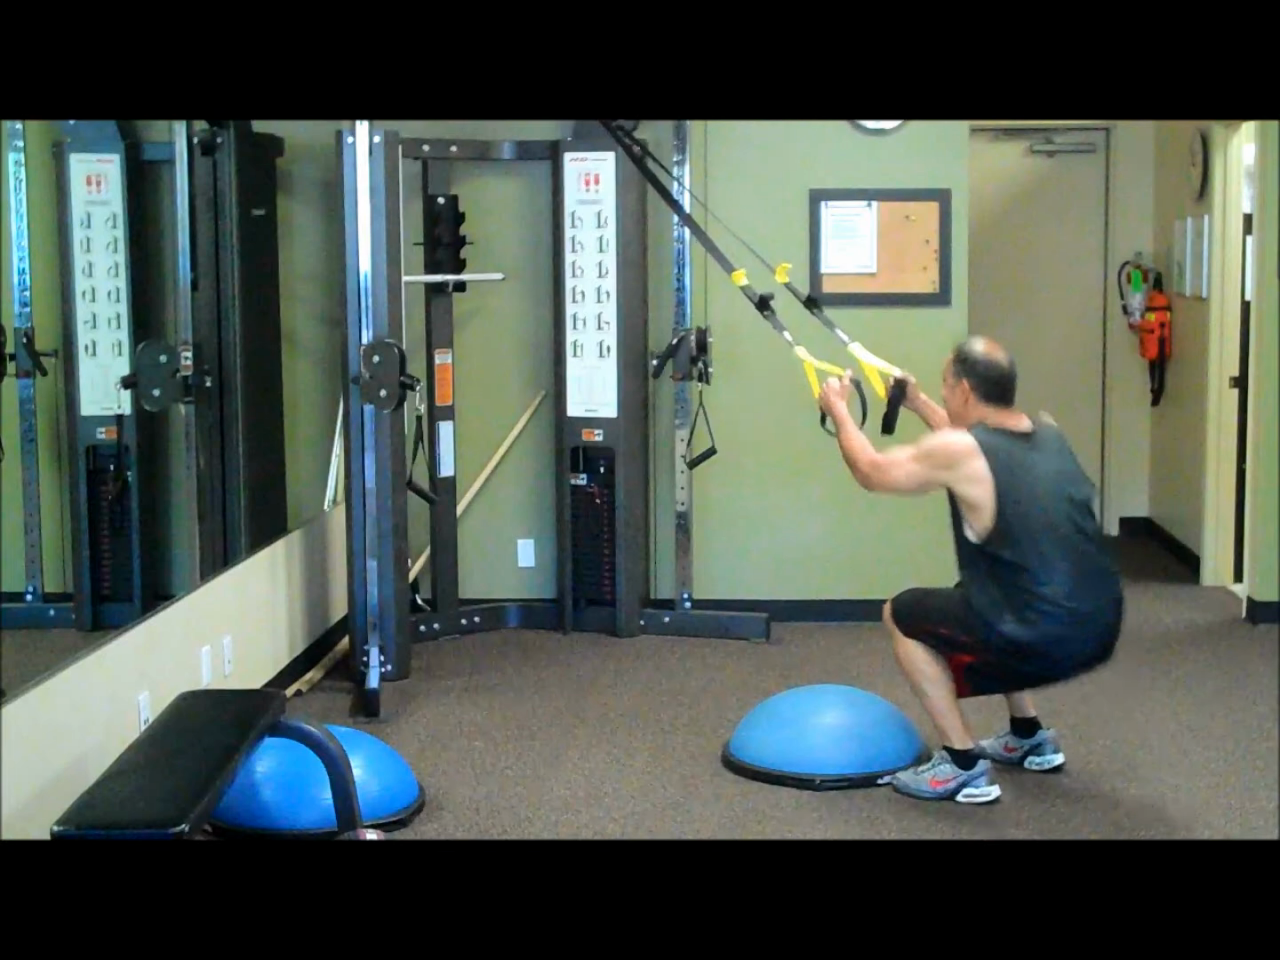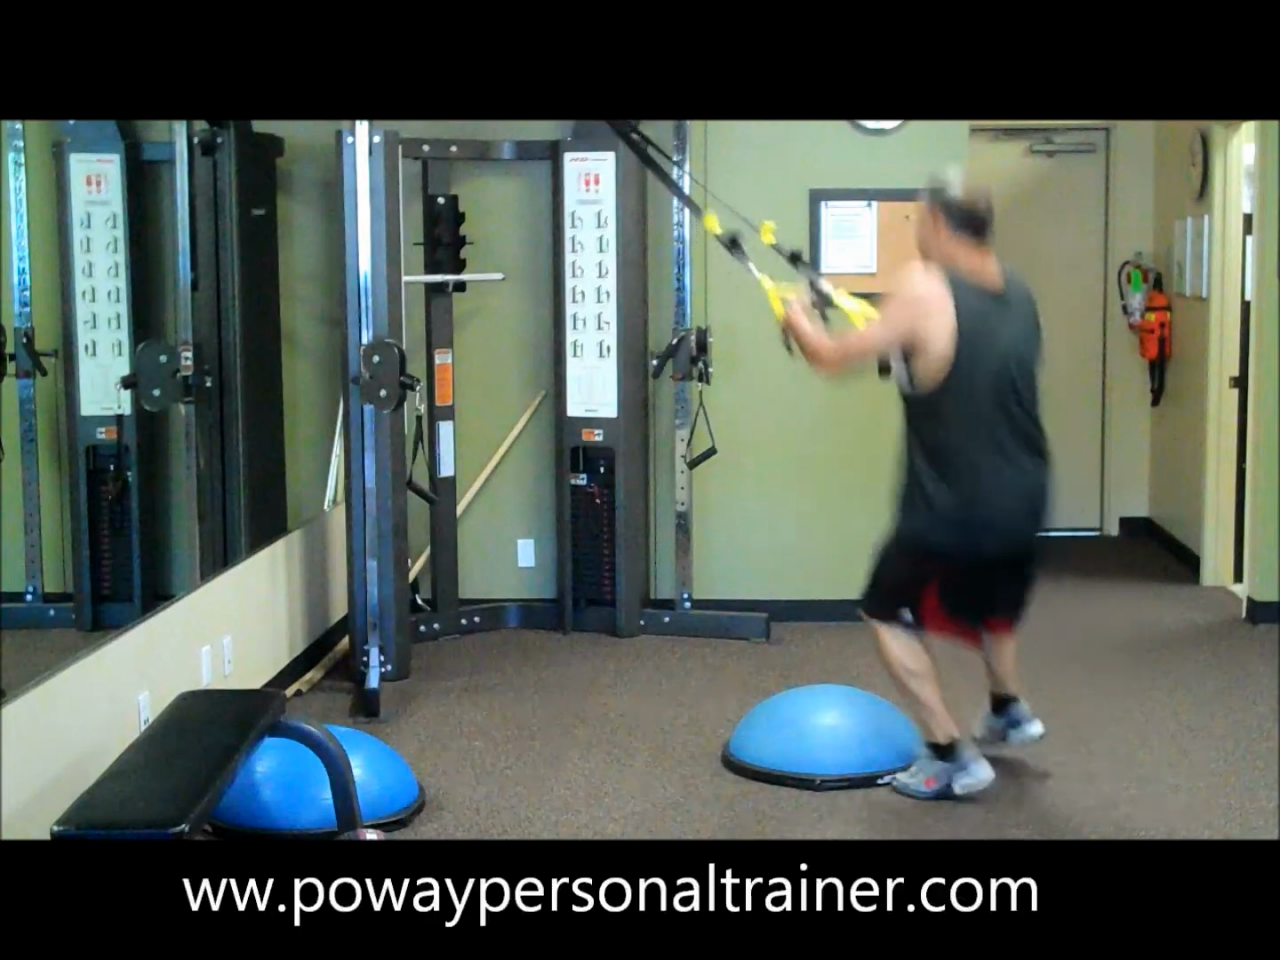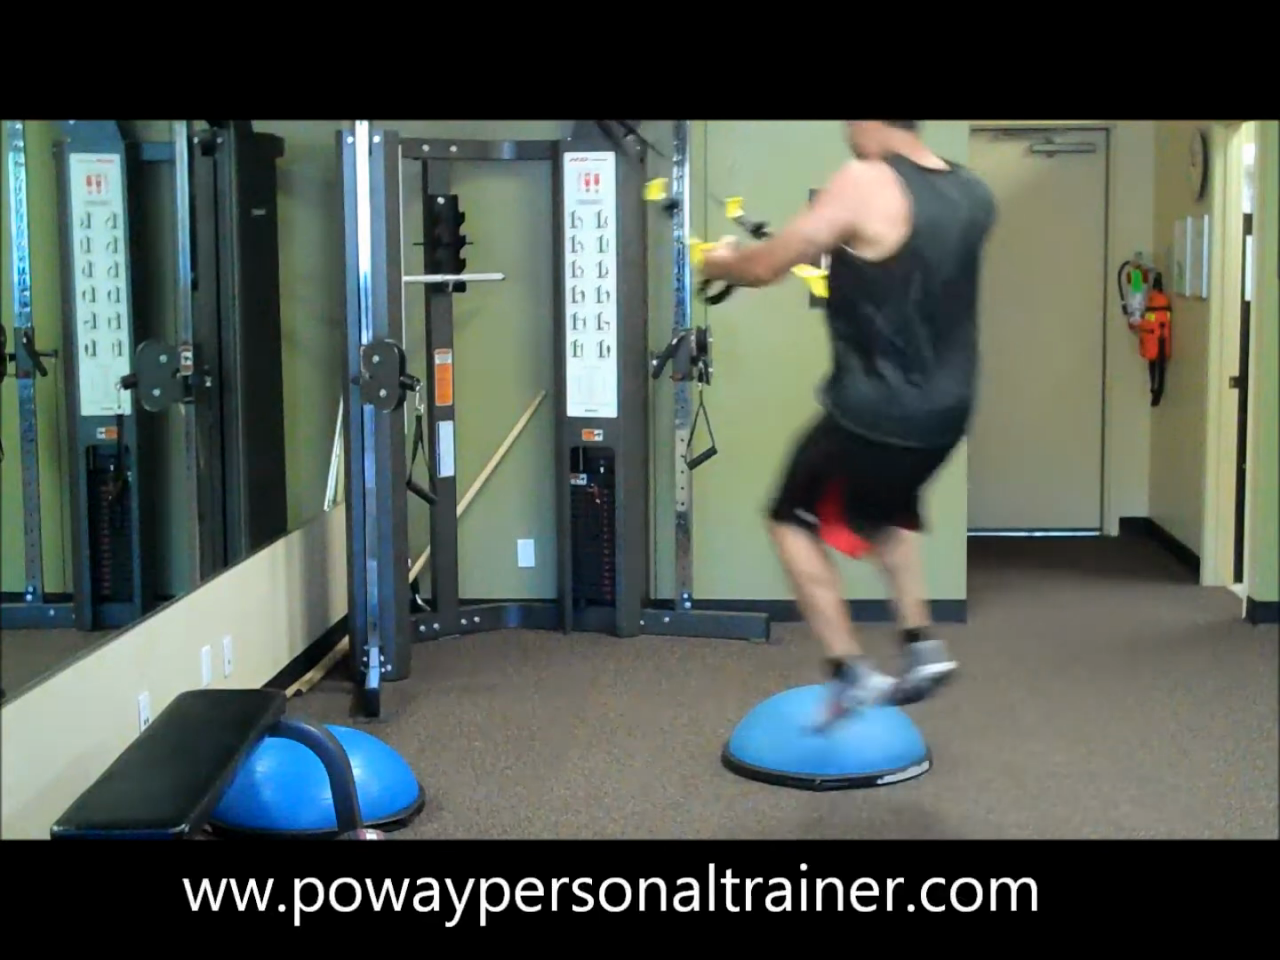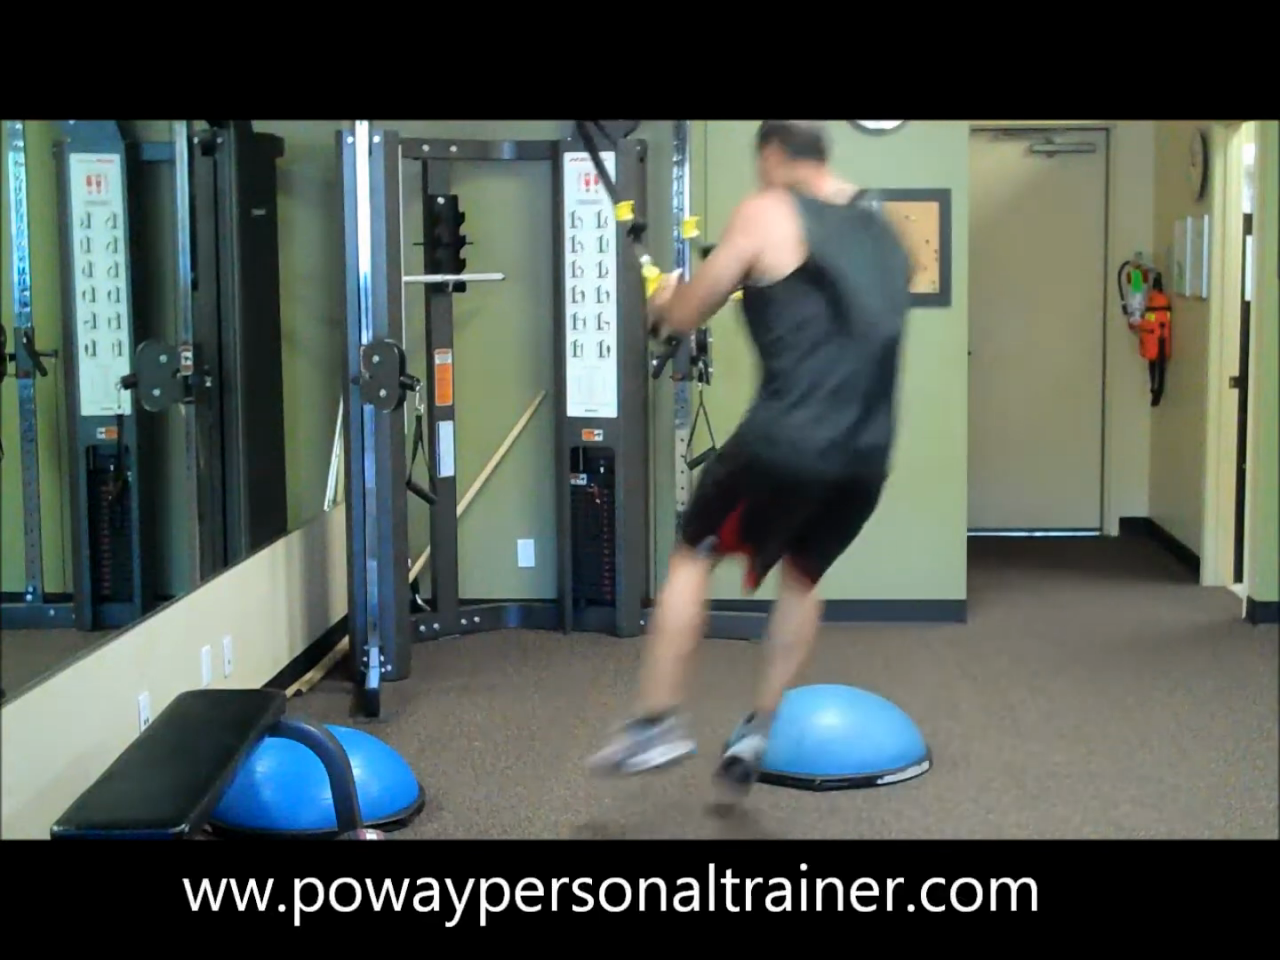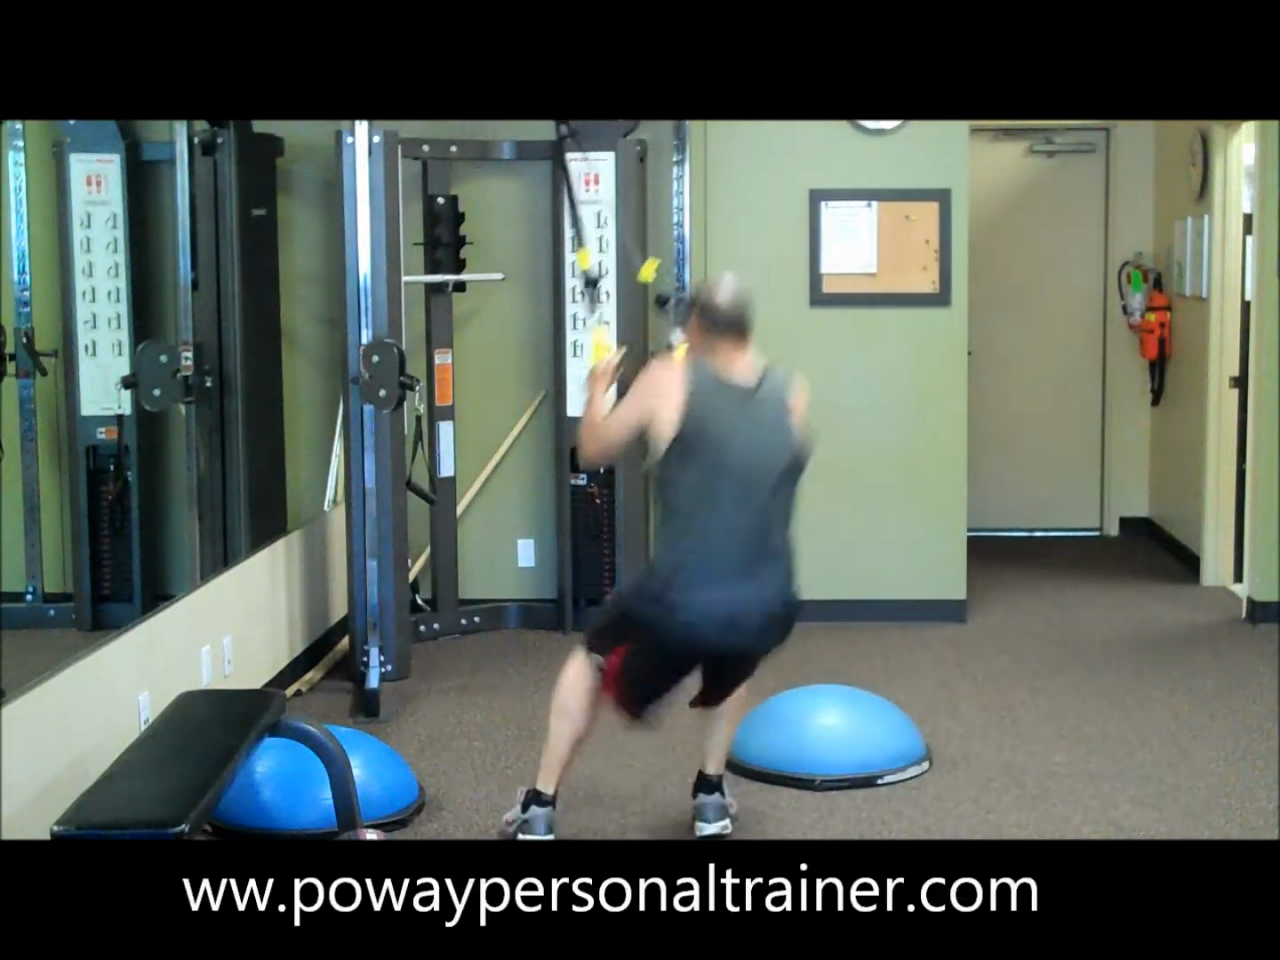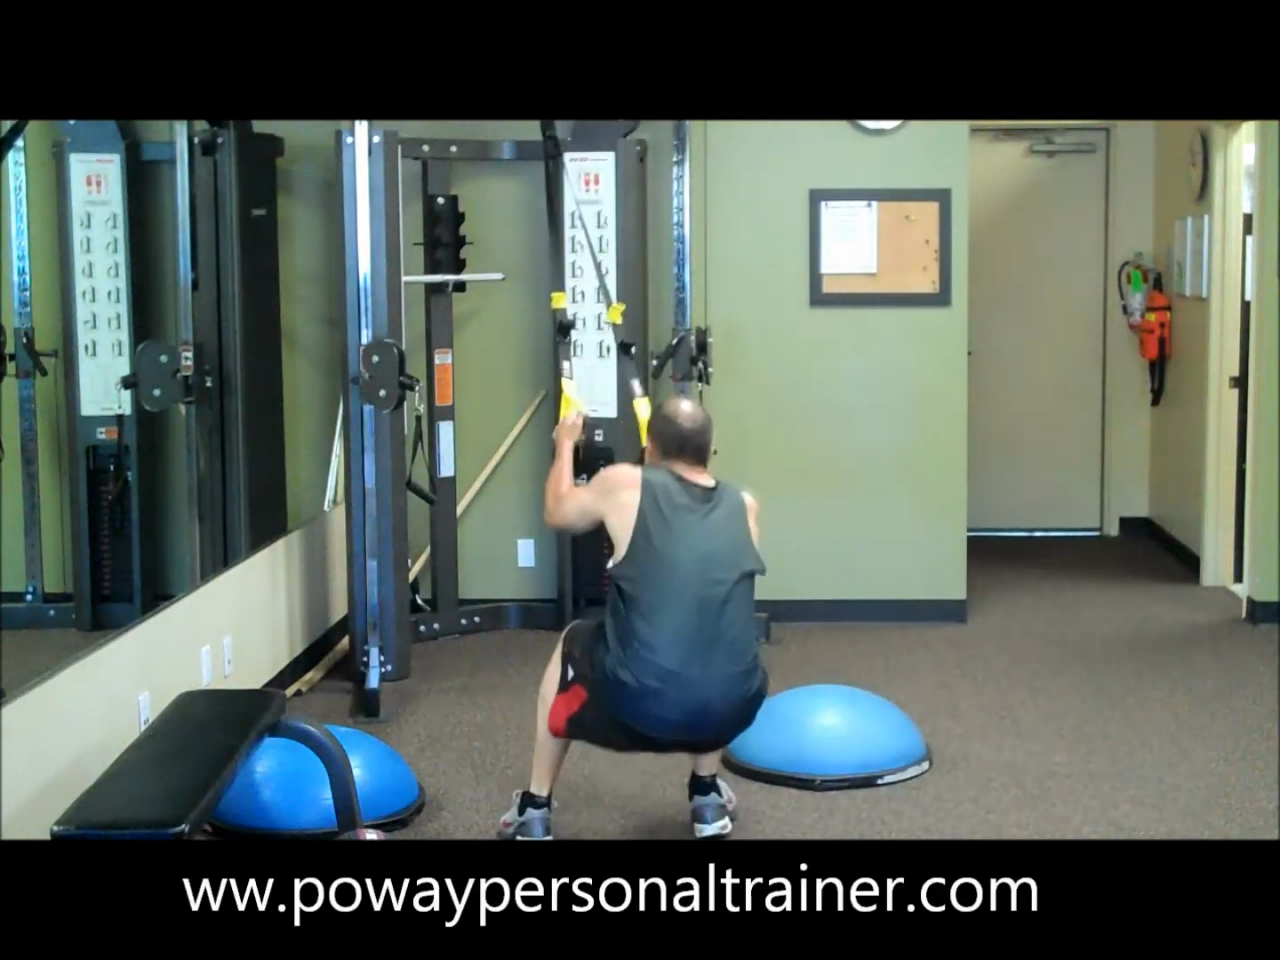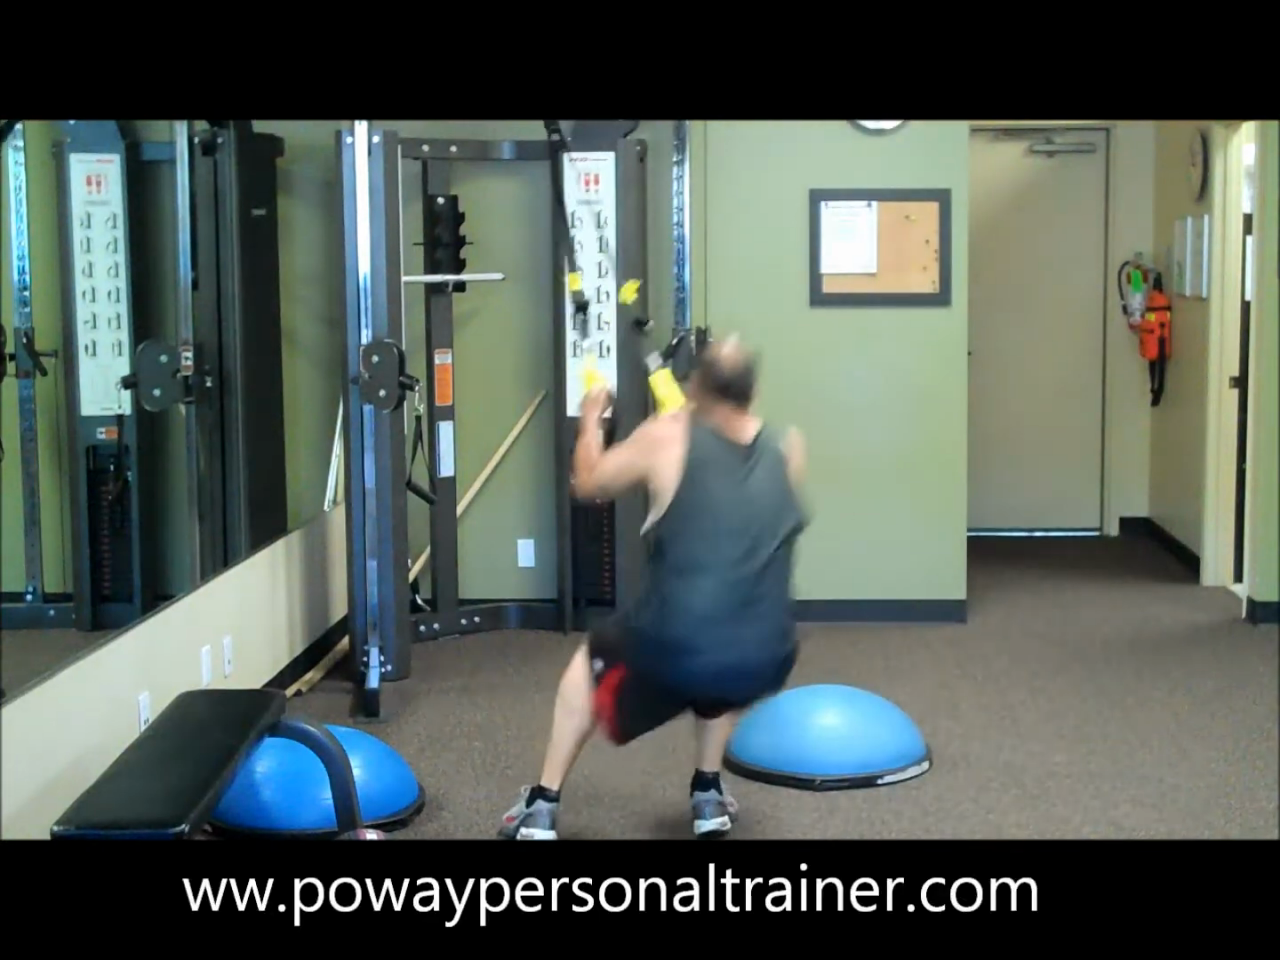
dt=0.2s
person 1, frame 1
left shoulder: (959, 454)
right shoulder: (1050, 434)
left elbow: (872, 472)
left wrist: (837, 409)
right wrist: (915, 400)
left hip: (1047, 641)
right hip: (1101, 626)
left knee: (904, 616)
right knee: (980, 601)
left ankle: (963, 766)
right ankle: (1030, 736)
person 1, frame 2
left shoulder: (923, 293)
right shoulder: (1018, 298)
left elbow: (833, 357)
left wrist: (795, 318)
right wrist: (890, 323)
left hip: (957, 510)
right hip: (1022, 502)
left knee: (887, 615)
right knee: (983, 596)
left ankle: (952, 759)
right ankle: (1010, 711)
person 1, frame 3
left shoulder: (865, 183)
right shoulder: (971, 193)
left elbow: (766, 265)
left wrist: (721, 262)
left hip: (875, 409)
right hip: (946, 406)
left knee: (793, 523)
right knee: (892, 513)
left ankle: (849, 670)
right ankle: (921, 645)
person 1, frame 4
left shoulder: (768, 214)
right shoulder: (883, 229)
left elbow: (683, 317)
left wrist: (661, 299)
left hip: (787, 444)
right hip: (866, 456)
left knee: (691, 554)
right knee: (801, 577)
left ankle: (655, 724)
right ankle: (753, 730)
person 1, frame 5
left shoulder: (668, 380)
right shoulder: (792, 397)
left elbow: (595, 447)
left wrist: (598, 385)
left hip: (680, 605)
right hip: (766, 614)
left knee: (588, 661)
right knee: (727, 674)
left ankle: (538, 808)
right ankle: (711, 795)
person 1, frame 6
left shoulder: (625, 485)
right shoulder: (744, 506)
left elbow: (558, 514)
left wrist: (565, 444)
left hip: (643, 701)
right hip: (732, 707)
left knee: (574, 648)
left ankle: (535, 811)
right ankle: (707, 797)
person 1, frame 7
left shoulder: (667, 439)
right shoulder: (789, 452)
left elbow: (589, 483)
left wrist: (591, 418)
left hip: (678, 656)
right hip: (764, 666)
left knee: (591, 658)
left ankle: (542, 807)
right ankle: (708, 794)
